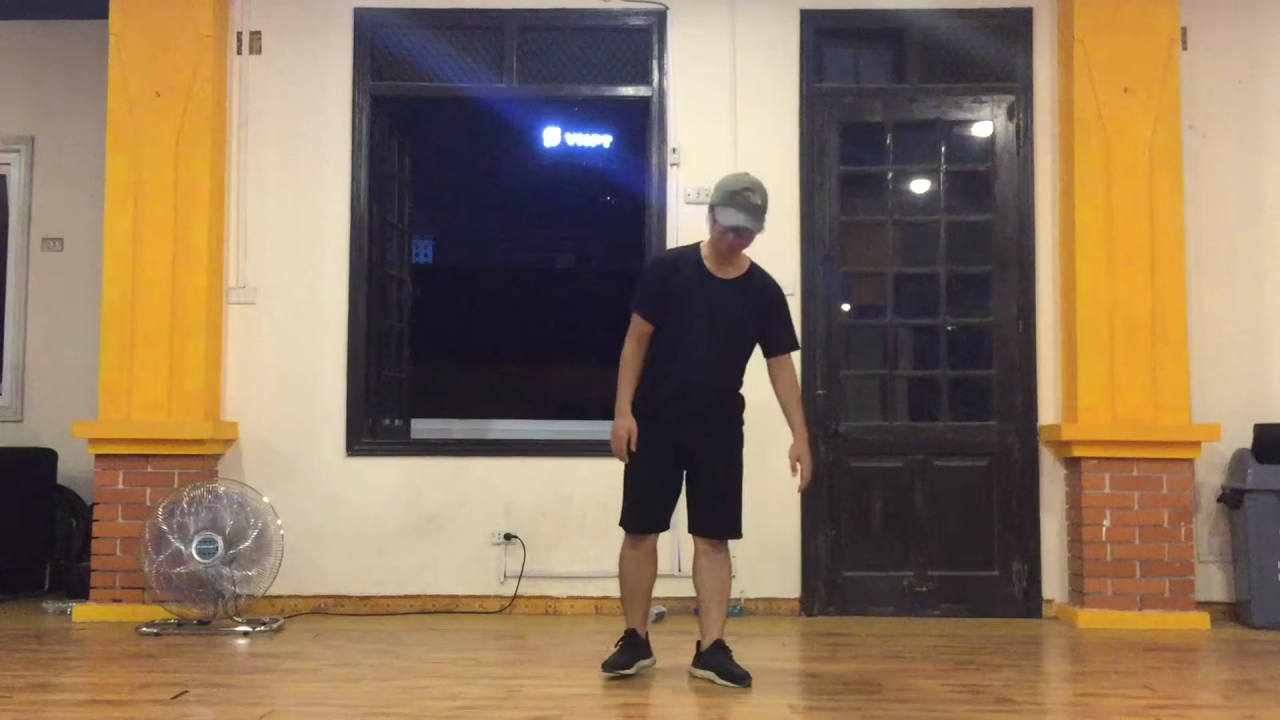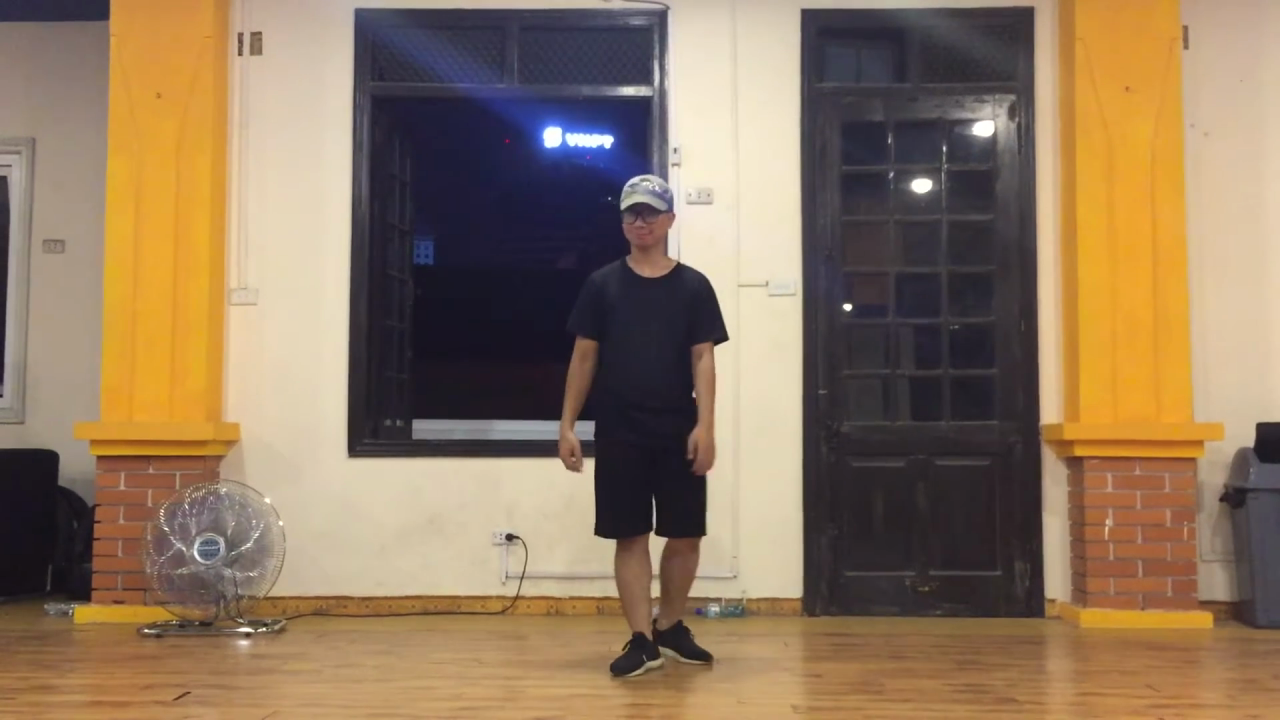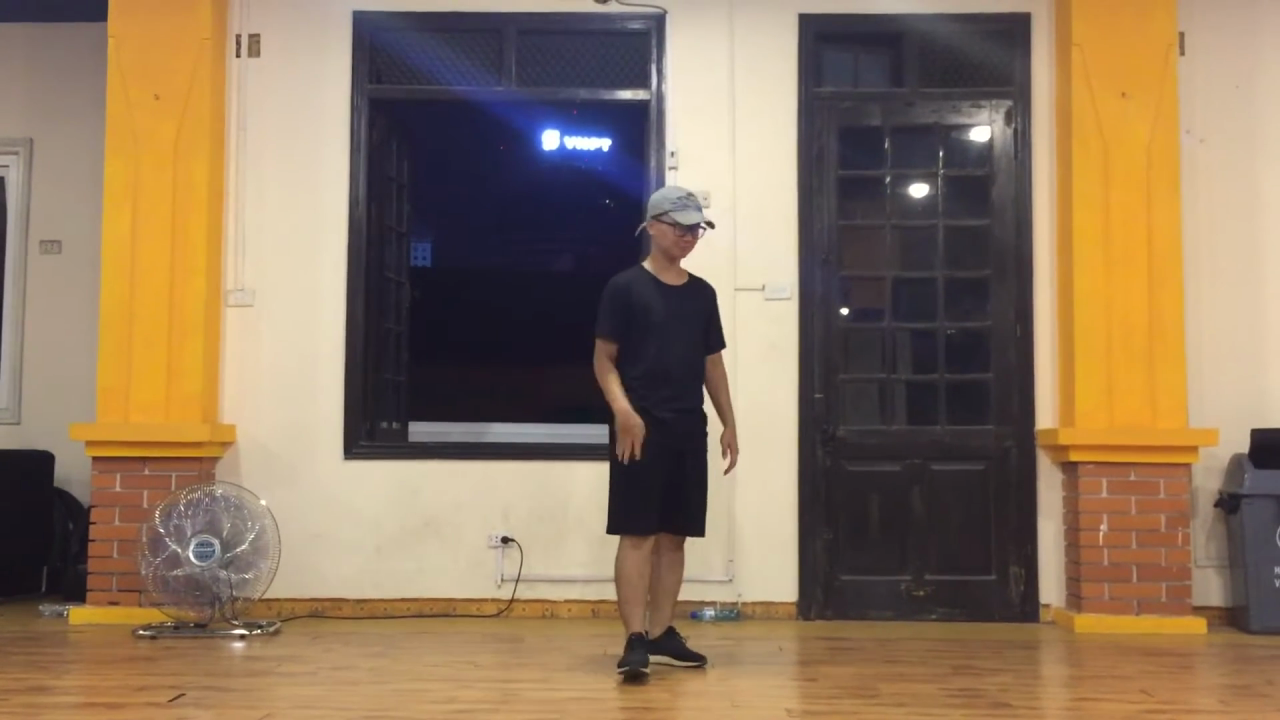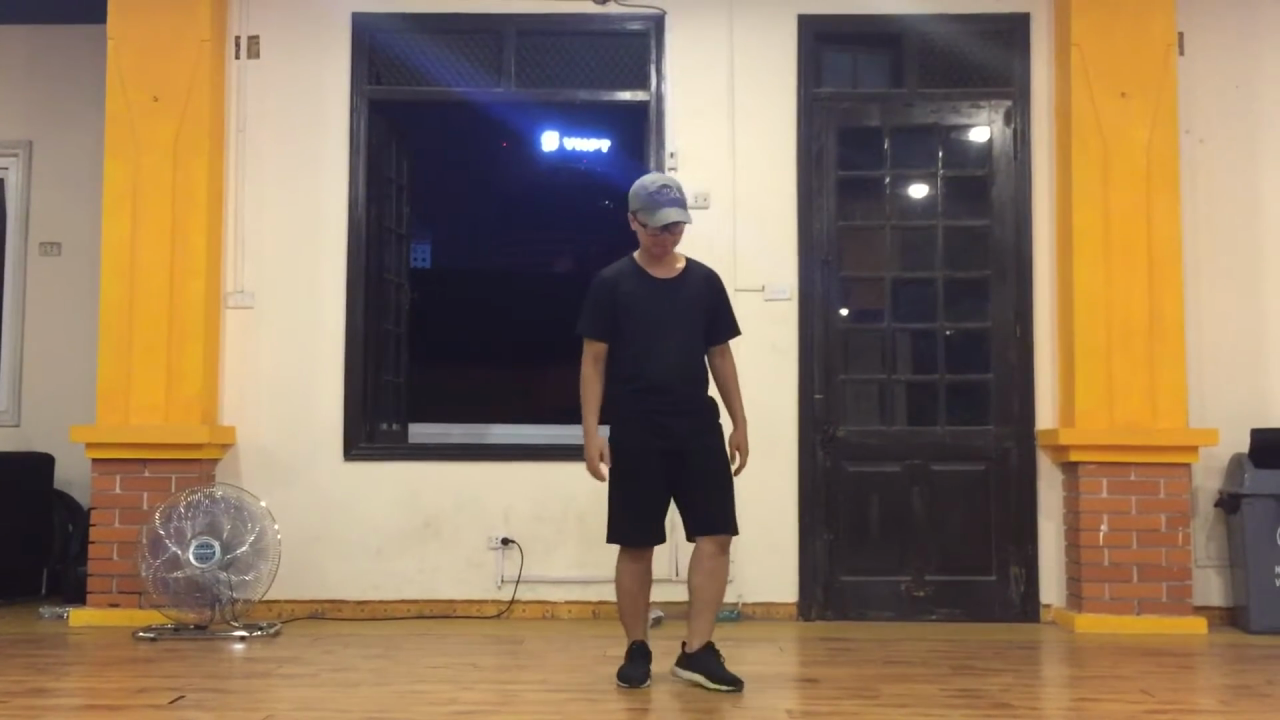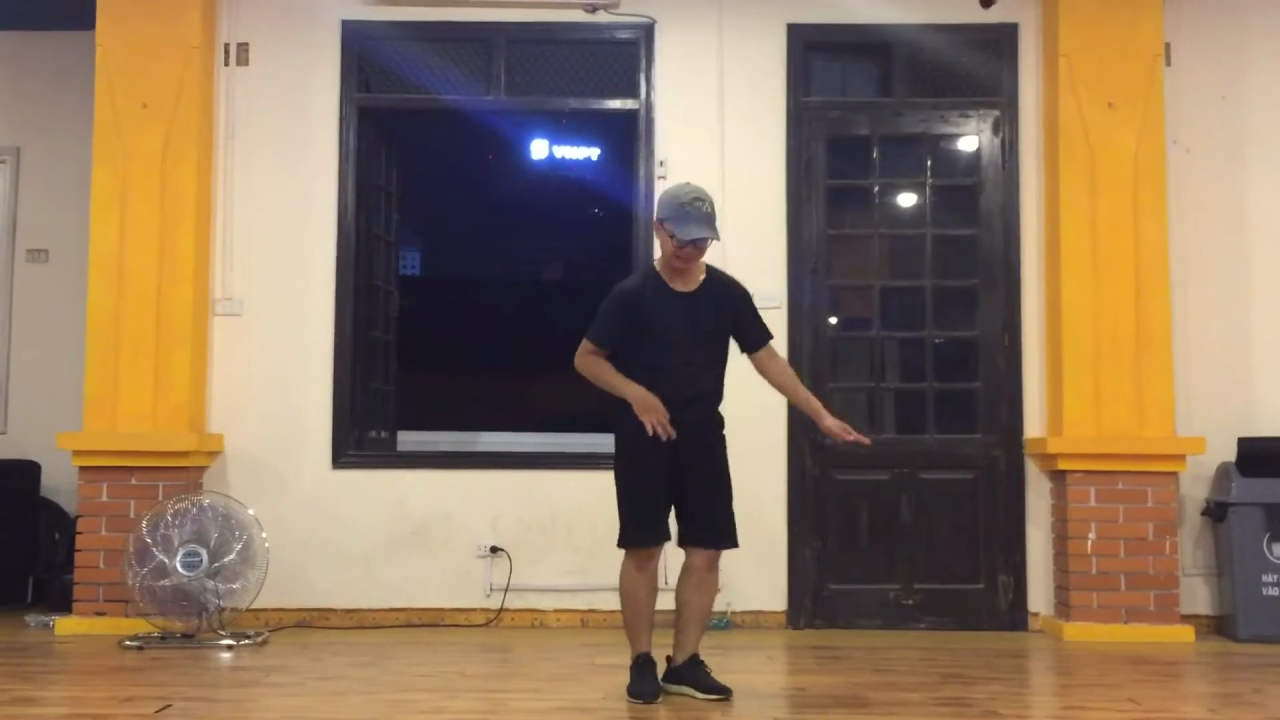
dt=1s
person 1, frame 1
left shoulder: (764, 291)
right shoulder: (667, 268)
left elbow: (781, 364)
right elbow: (637, 341)
left wrist: (799, 436)
right wrist: (623, 411)
left hip: (719, 428)
right hip: (655, 422)
left knee: (713, 538)
right knee: (640, 531)
left ankle: (711, 648)
right ankle: (635, 638)
person 1, frame 2
left shoulder: (693, 286)
right shoulder: (603, 284)
left elbow: (703, 359)
right elbow: (583, 357)
left wrist: (705, 424)
right wrist: (567, 426)
left hip: (680, 429)
right hip: (620, 430)
left knee: (685, 536)
right knee: (630, 536)
left ankle: (669, 627)
right ankle: (641, 639)
person 1, frame 3
left shoulder: (702, 294)
right shoulder: (625, 287)
right elbow: (603, 357)
left wrist: (728, 423)
right wrist: (622, 409)
left hip: (688, 429)
right hip: (641, 428)
left knee: (673, 534)
right knee: (636, 533)
left ankle: (661, 633)
right ankle: (635, 640)
person 1, frame 4
left shoulder: (705, 282)
right shoulder: (612, 283)
left elbow: (720, 355)
right elbow: (594, 360)
left wrist: (739, 423)
right wrist: (591, 430)
left hip: (699, 428)
right hip: (635, 433)
left knee: (714, 537)
right knee: (635, 545)
left ankle: (697, 650)
right ankle: (637, 650)
person 1, frame 5
left shoulder: (728, 293)
right shoulder: (633, 293)
left elbow: (765, 357)
right elbow: (586, 358)
left wrist: (822, 415)
right wrist: (634, 394)
left hip: (702, 435)
right hip: (645, 436)
left knee: (705, 550)
right knee: (642, 549)
left ankle: (685, 662)
right ankle: (642, 662)
